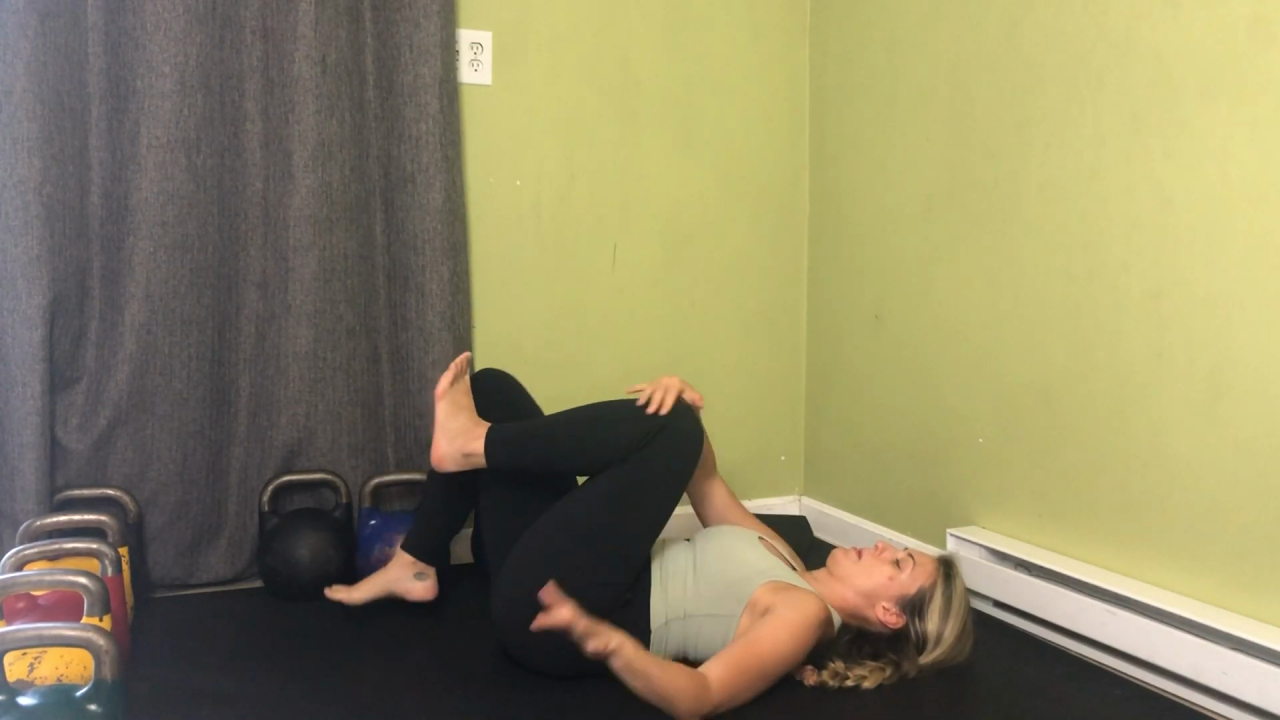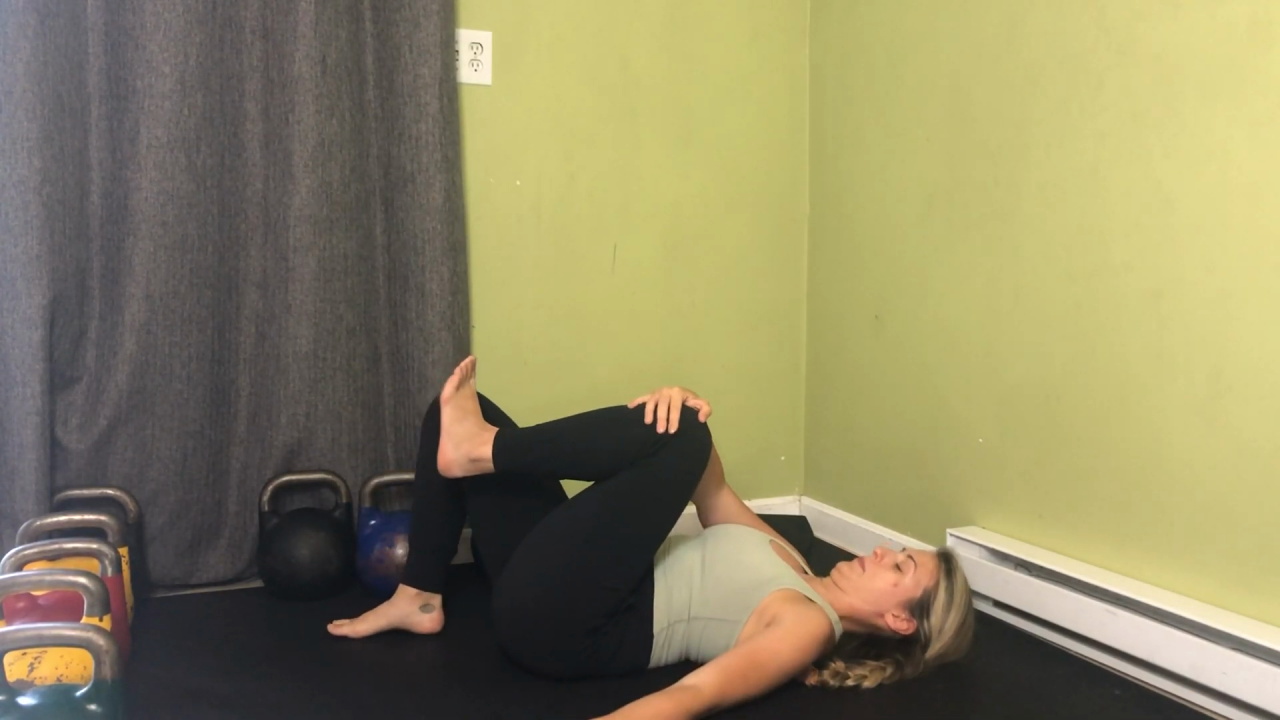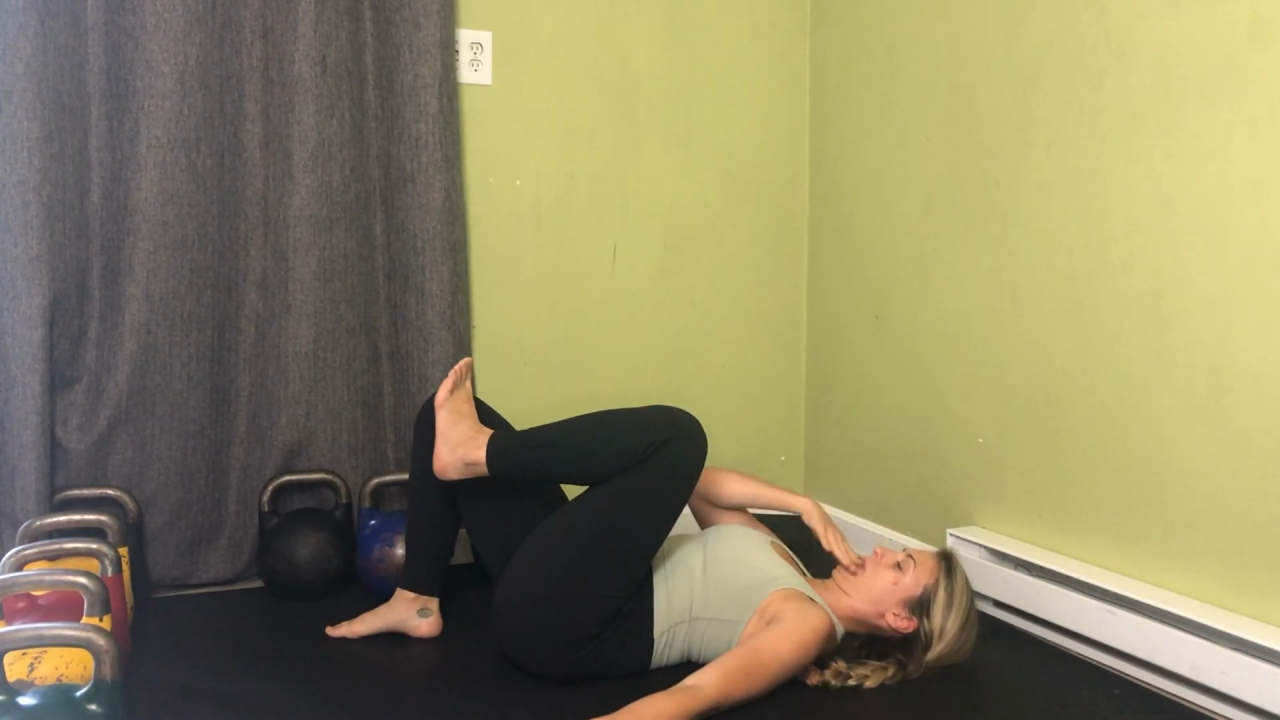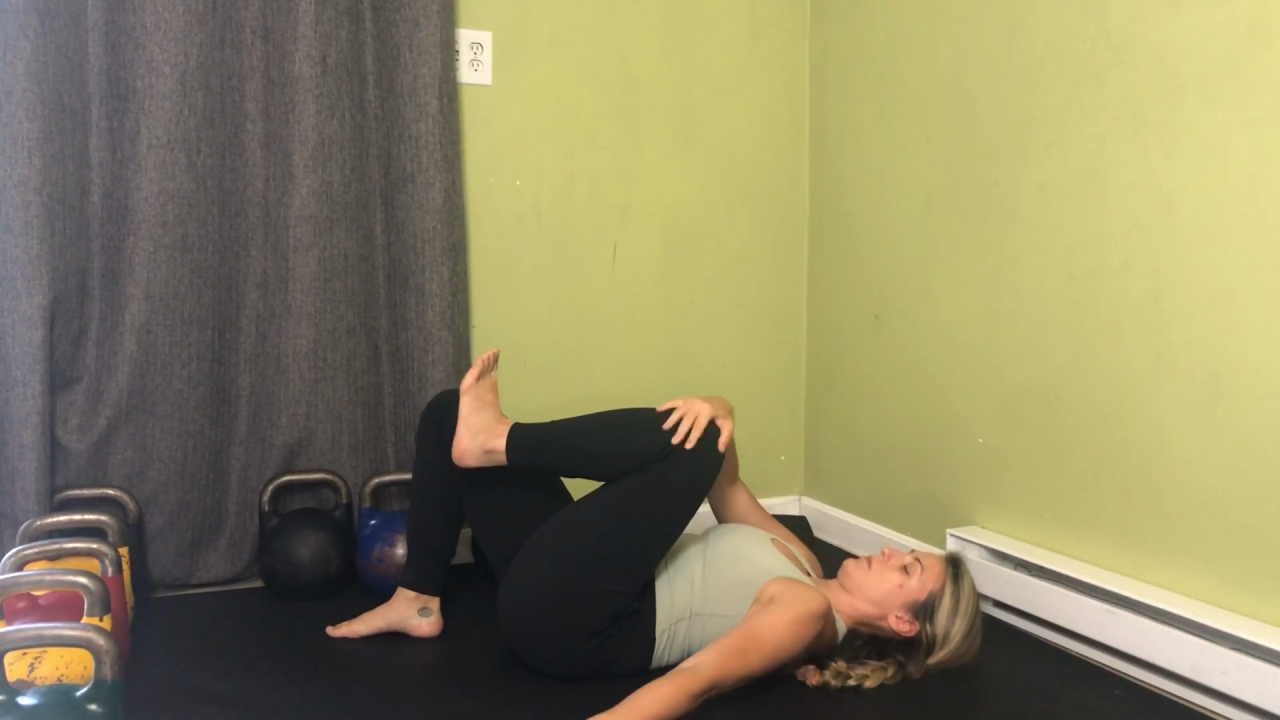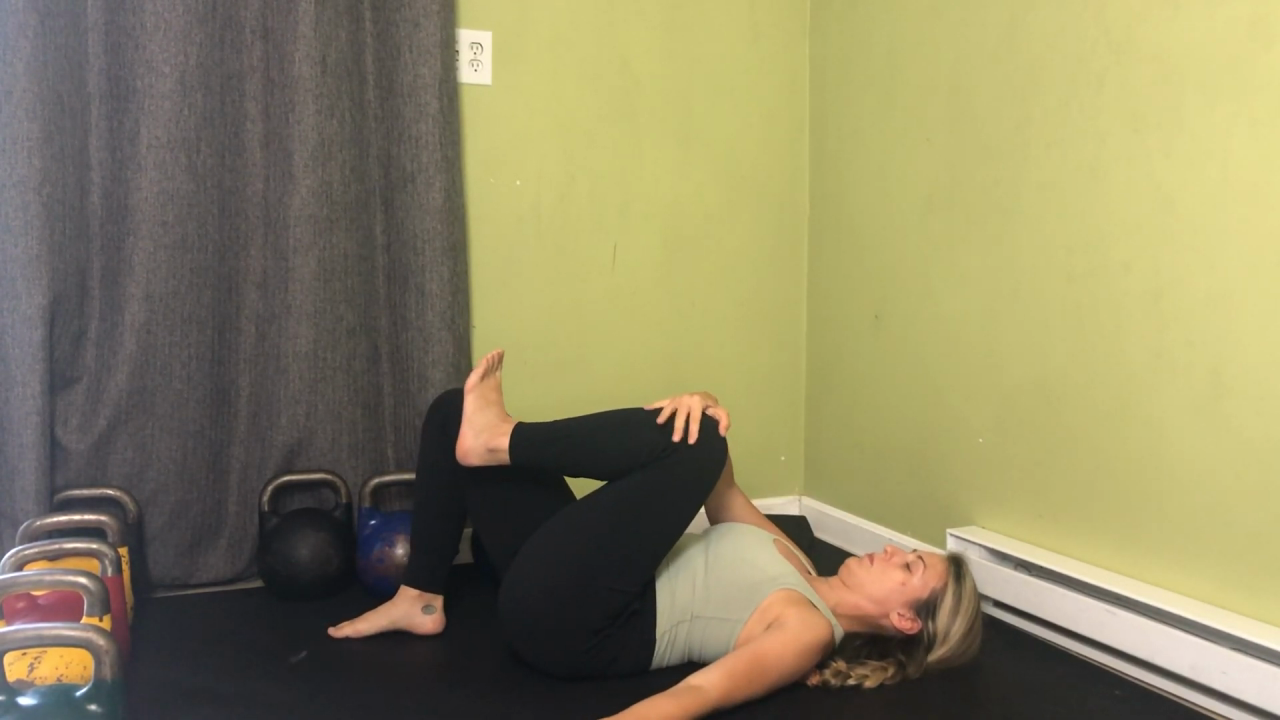
dt=0.5s
person 1, frame 1
left shoulder: (804, 615)
right shoulder: (784, 562)
right elbow: (707, 488)
left wrist: (607, 641)
right wrist: (683, 402)
left hip: (549, 612)
right hip: (554, 582)
left knee: (670, 429)
right knee: (490, 387)
left ankle: (474, 447)
right ankle: (414, 568)
person 1, frame 2
left shoulder: (808, 626)
right shoulder: (788, 563)
right elbow: (710, 490)
right wrist: (685, 405)
left hip: (558, 619)
right hip: (556, 585)
left knee: (677, 437)
right knee: (453, 413)
left ankle: (481, 449)
right ankle: (419, 599)
person 1, frame 3
left shoulder: (809, 626)
right shoulder: (789, 568)
right elbow: (699, 490)
right wrist: (804, 505)
left hip: (558, 620)
right hip: (554, 581)
left knee: (675, 434)
right knee: (446, 414)
left ankle: (477, 453)
right ankle: (416, 603)
person 1, frame 4
left shoulder: (807, 614)
right shoulder: (798, 564)
right elbow: (724, 486)
right wrist: (716, 413)
left hip: (563, 616)
right hip: (569, 580)
left knee: (691, 448)
right knee: (450, 411)
left ankle: (494, 441)
right ankle: (417, 602)
person 1, frame 5
left shoulder: (809, 630)
right shoulder: (795, 566)
right elbow: (721, 493)
right wrist: (705, 412)
left hip: (562, 618)
right hip: (559, 581)
left knee: (695, 447)
right knee: (454, 411)
left ankle: (499, 441)
right ankle: (420, 600)
